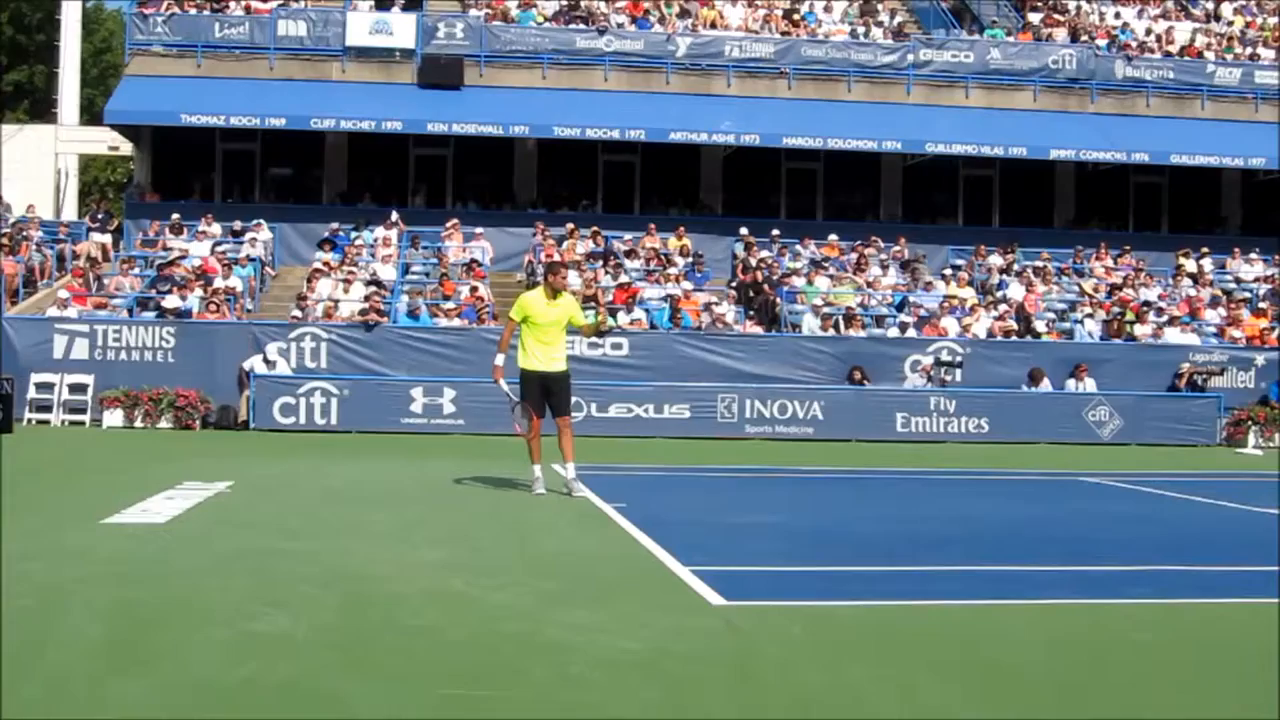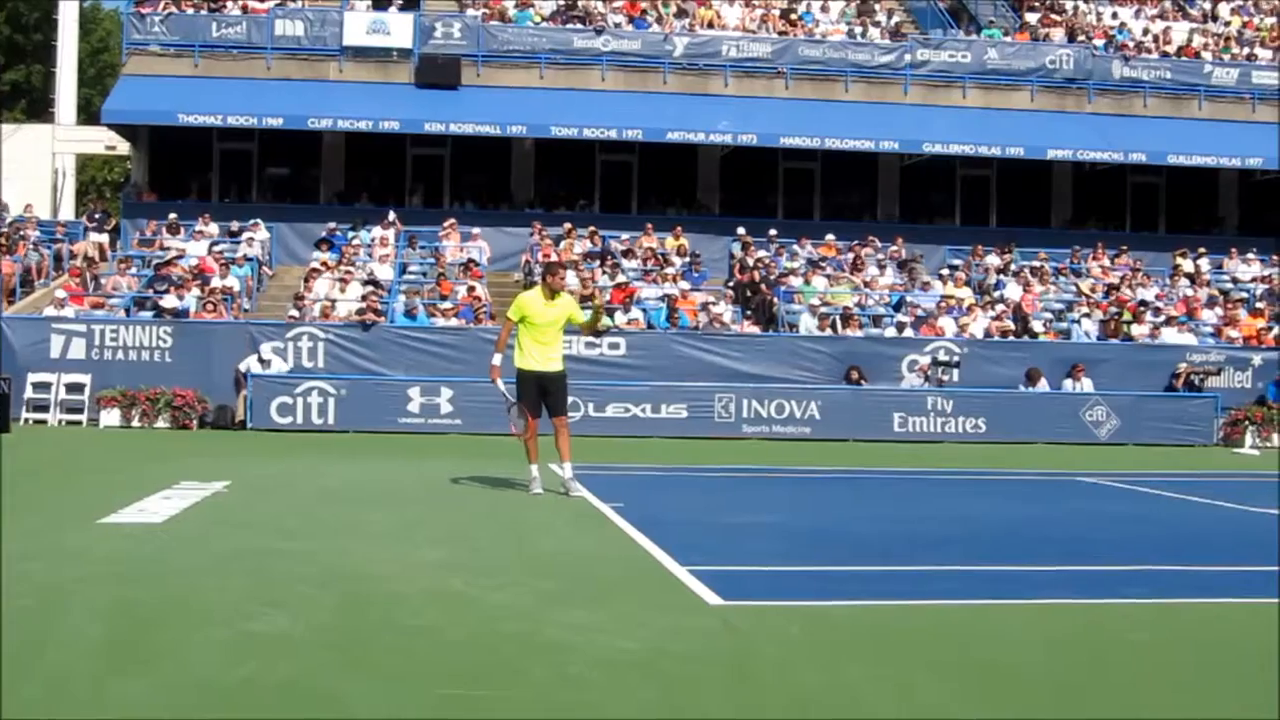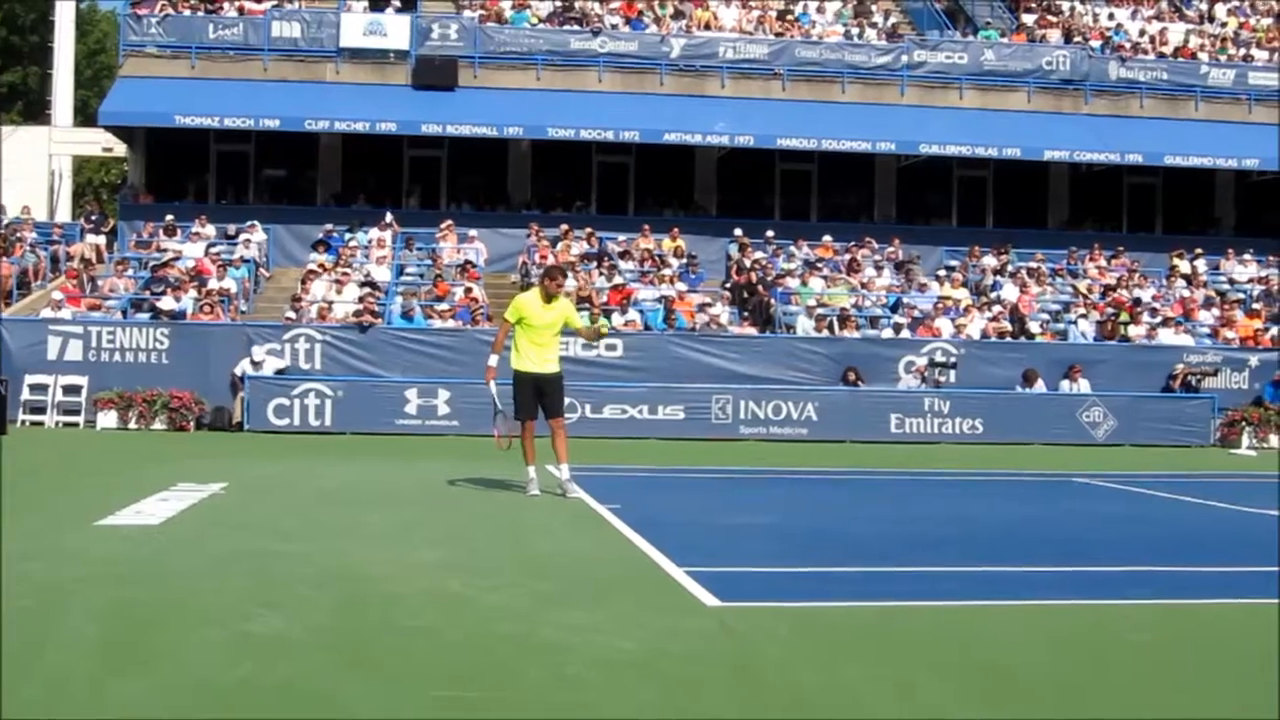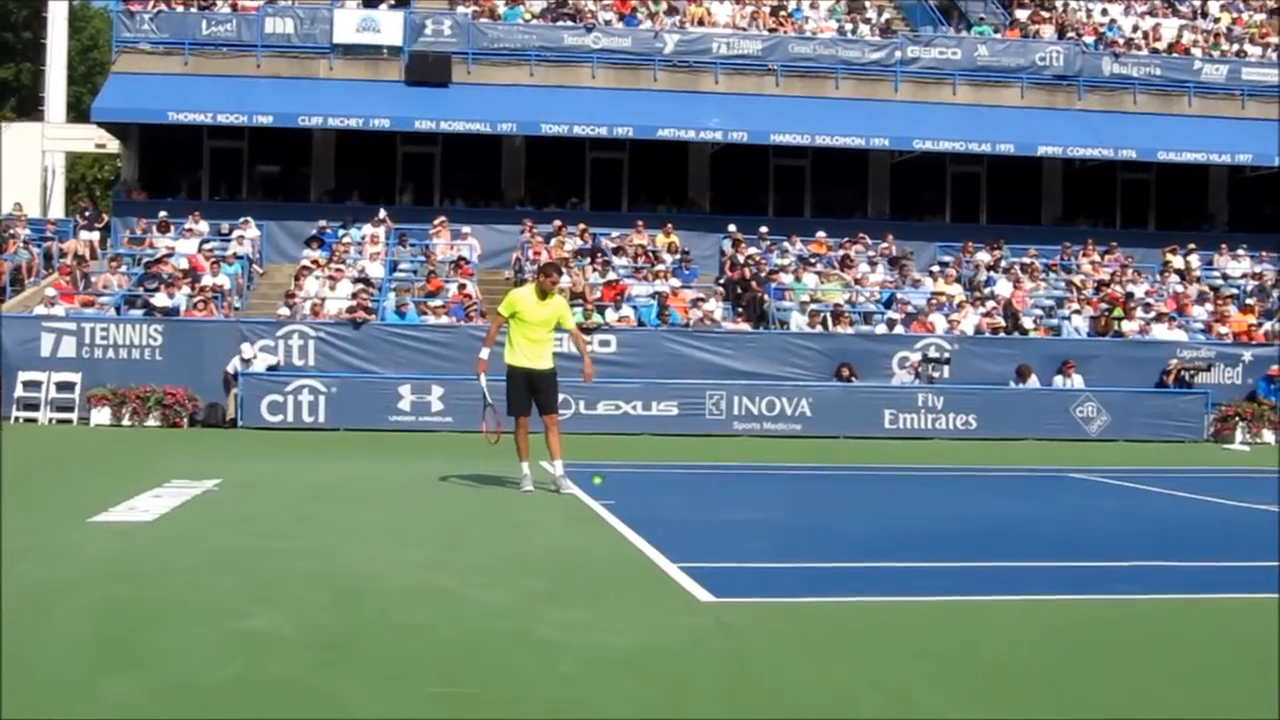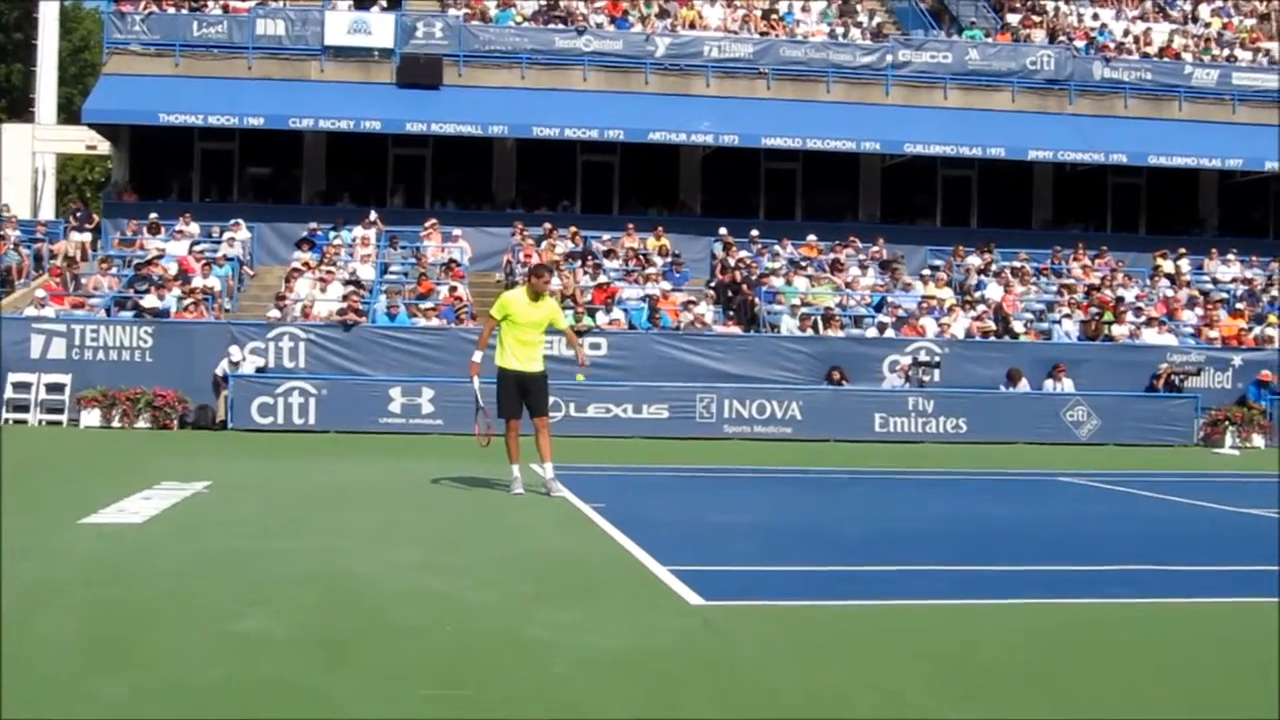
dt=0.2s
person 1, frame 1
left shoulder: (569, 302)
right shoulder: (527, 299)
left elbow: (585, 330)
right elbow: (508, 330)
left wrist: (598, 325)
right wrist: (498, 363)
left hip: (558, 371)
right hip: (532, 371)
left knee: (564, 423)
left ankle: (571, 476)
right ankle: (537, 475)
person 1, frame 2
left shoulder: (567, 302)
right shoulder: (525, 299)
left elbow: (586, 328)
right elbow: (506, 330)
left wrist: (597, 314)
right wrist: (496, 363)
left hip: (555, 371)
right hip: (528, 371)
left knee: (561, 423)
right knee: (531, 425)
left ankle: (568, 476)
right ankle: (534, 475)
person 1, frame 3
left shoulder: (565, 305)
right shoulder: (522, 301)
left elbow: (582, 331)
right elbow: (503, 332)
left wrist: (596, 332)
right wrist: (492, 364)
left hip: (551, 372)
right hip: (525, 373)
left knee: (558, 424)
right knee: (528, 426)
left ankle: (565, 477)
right ankle: (532, 476)
person 1, frame 4
left shoulder: (560, 303)
right shoulder: (517, 296)
left elbow: (574, 332)
right elbow: (495, 325)
left wrist: (586, 359)
right wrist: (483, 356)
left hip: (545, 369)
right hip: (518, 368)
left knee: (552, 420)
right knee: (522, 422)
left ankle: (559, 474)
right ankle: (525, 473)
person 1, frame 5
left shoulder: (551, 305)
right shoulder: (509, 298)
left elbow: (567, 331)
right elbow: (488, 328)
left wrist: (579, 350)
right wrist: (476, 359)
left hip: (536, 371)
right hip: (509, 371)
left knee: (542, 423)
right knee: (512, 425)
left ankle: (549, 477)
right ankle: (516, 476)
